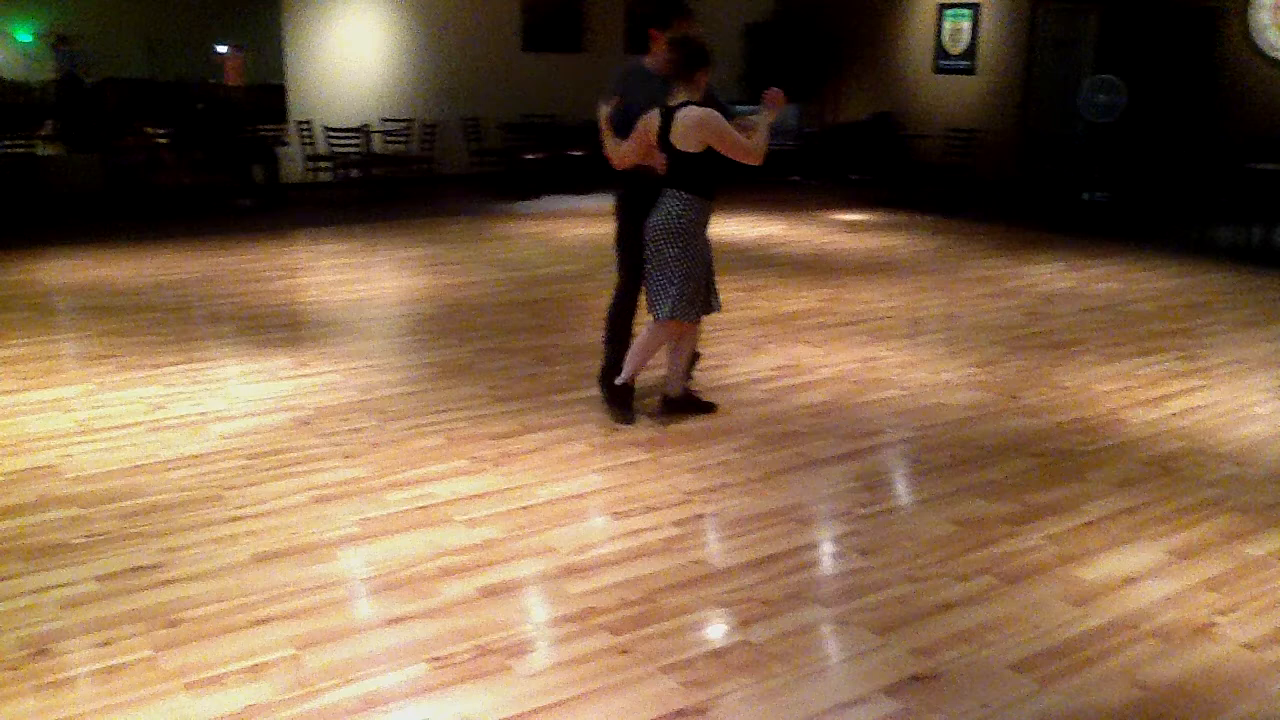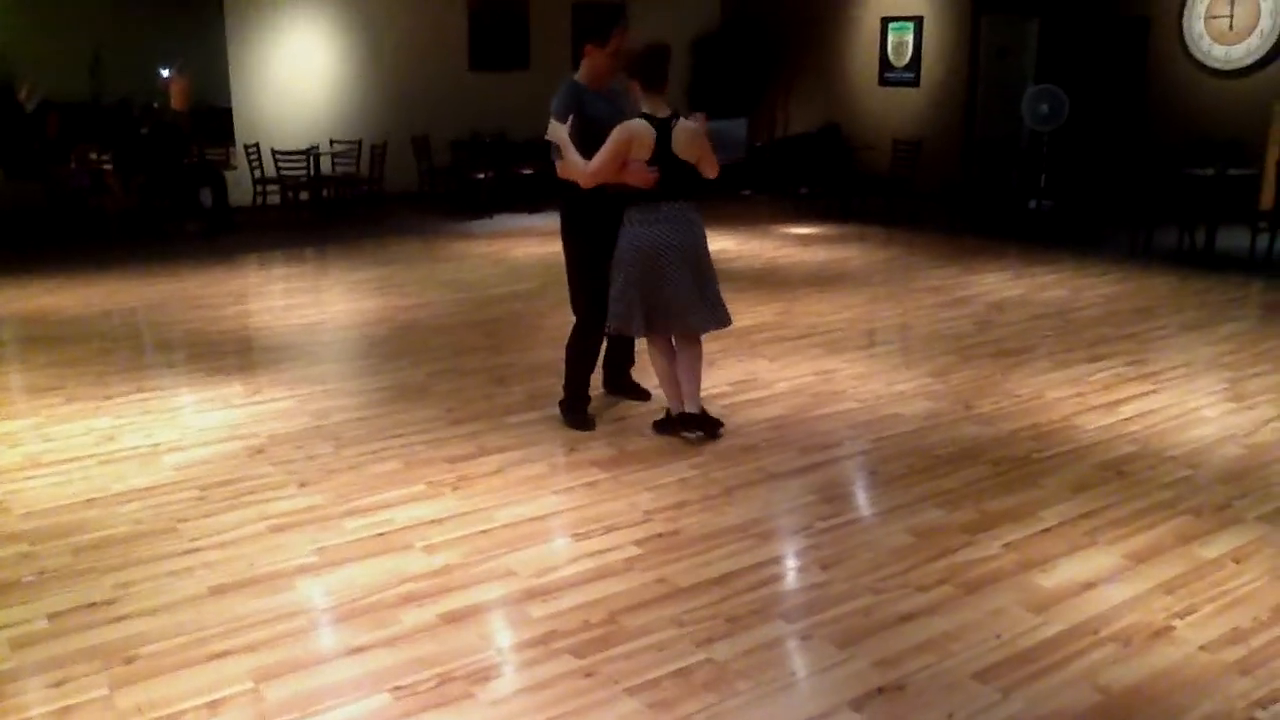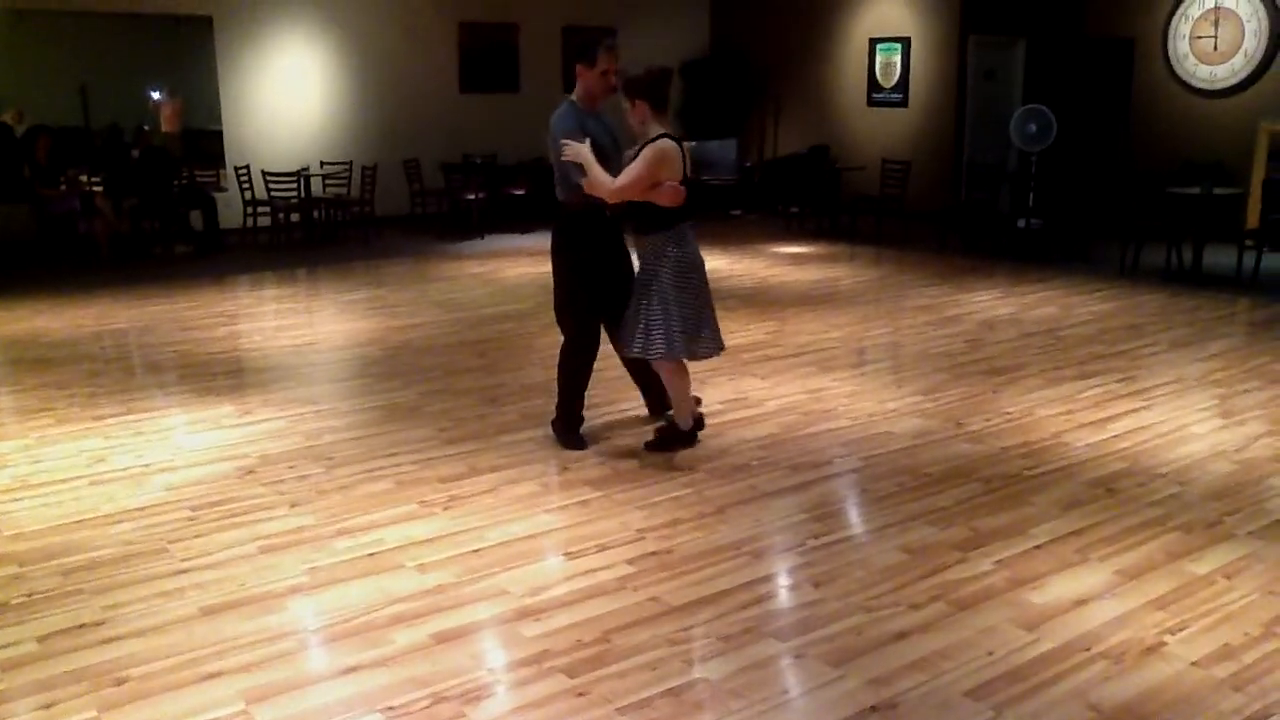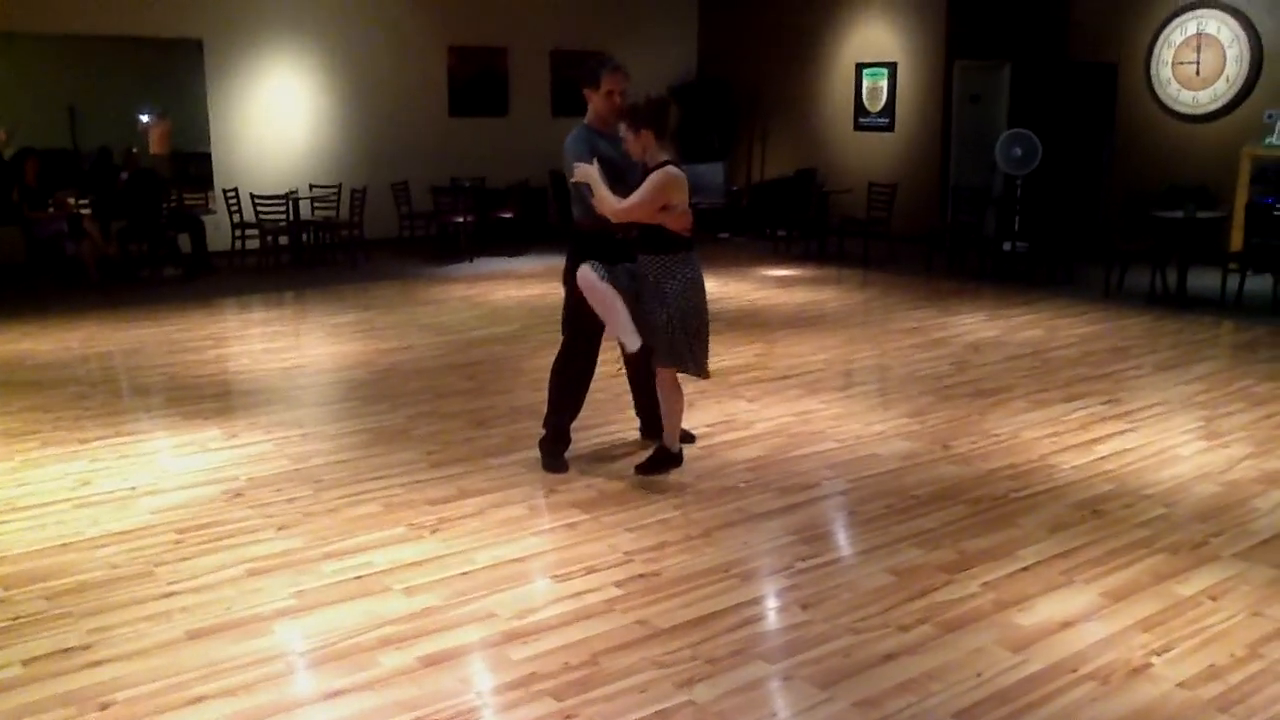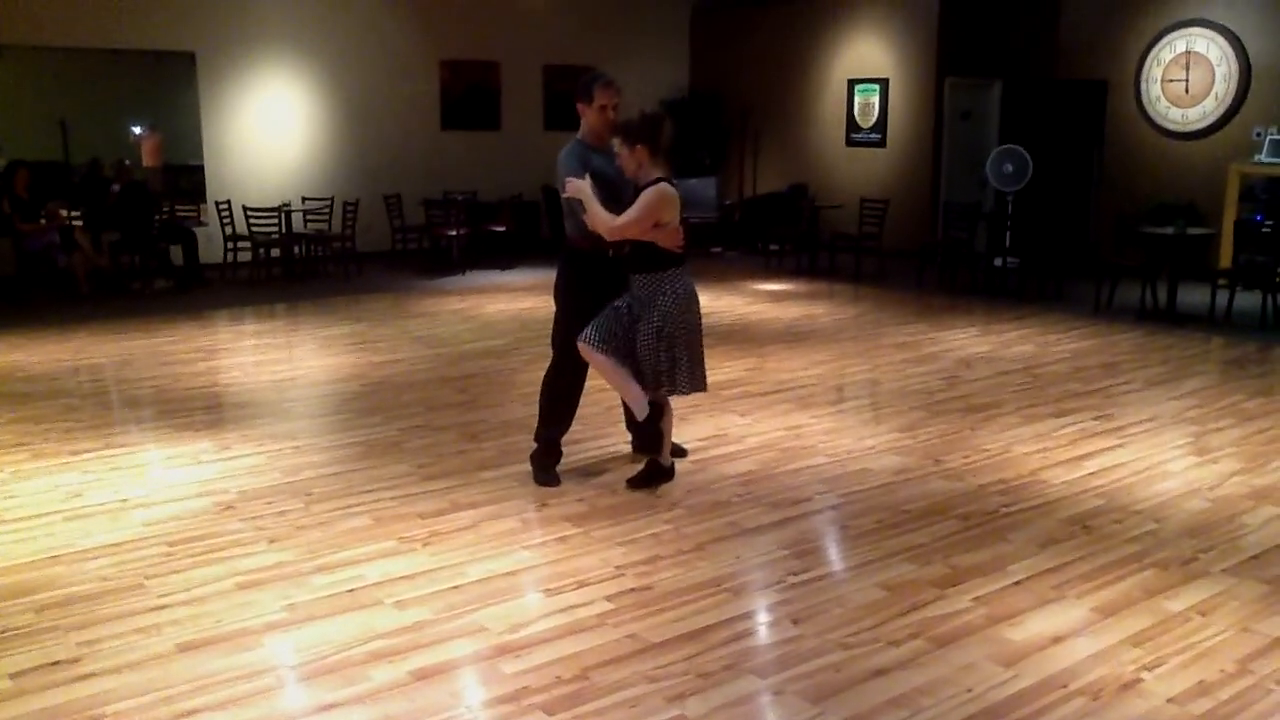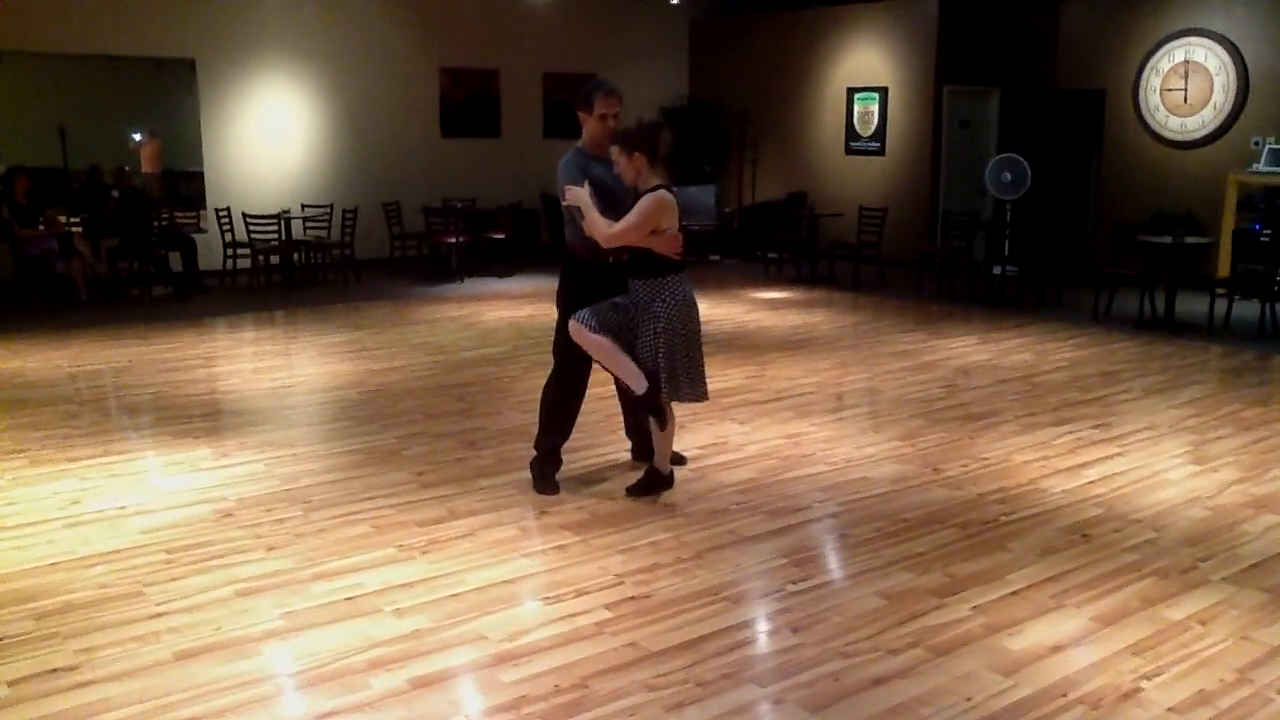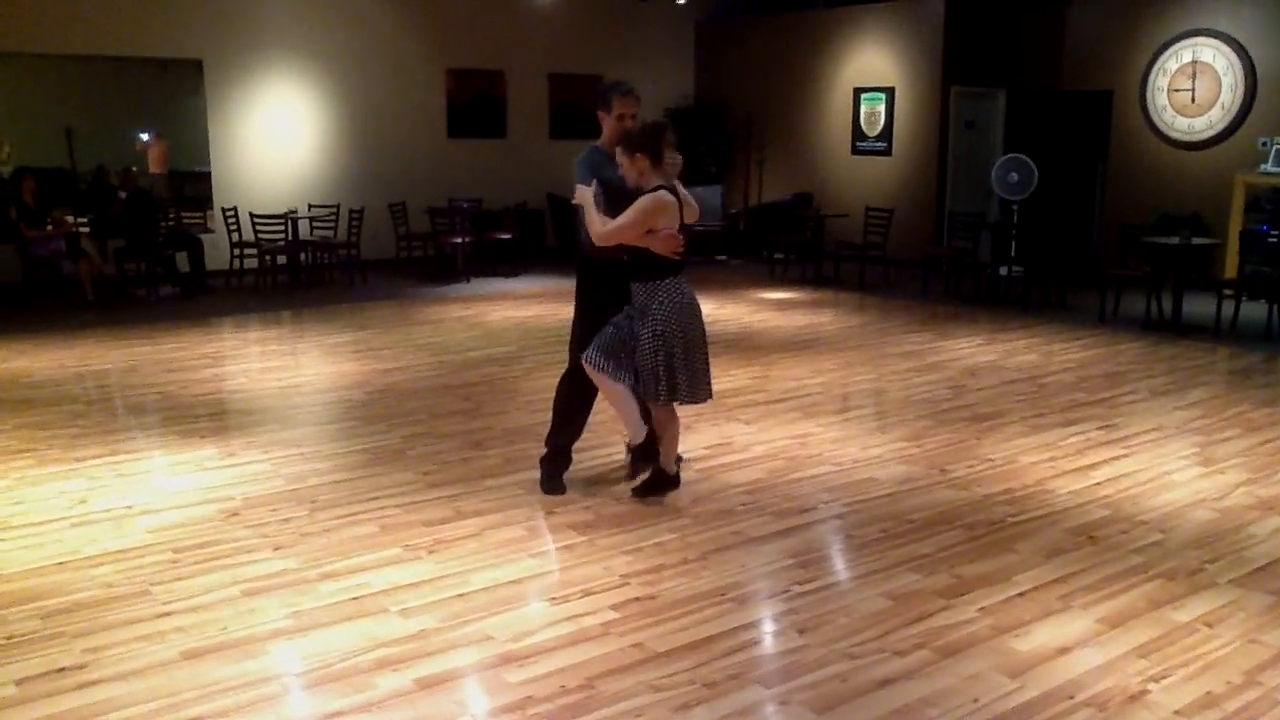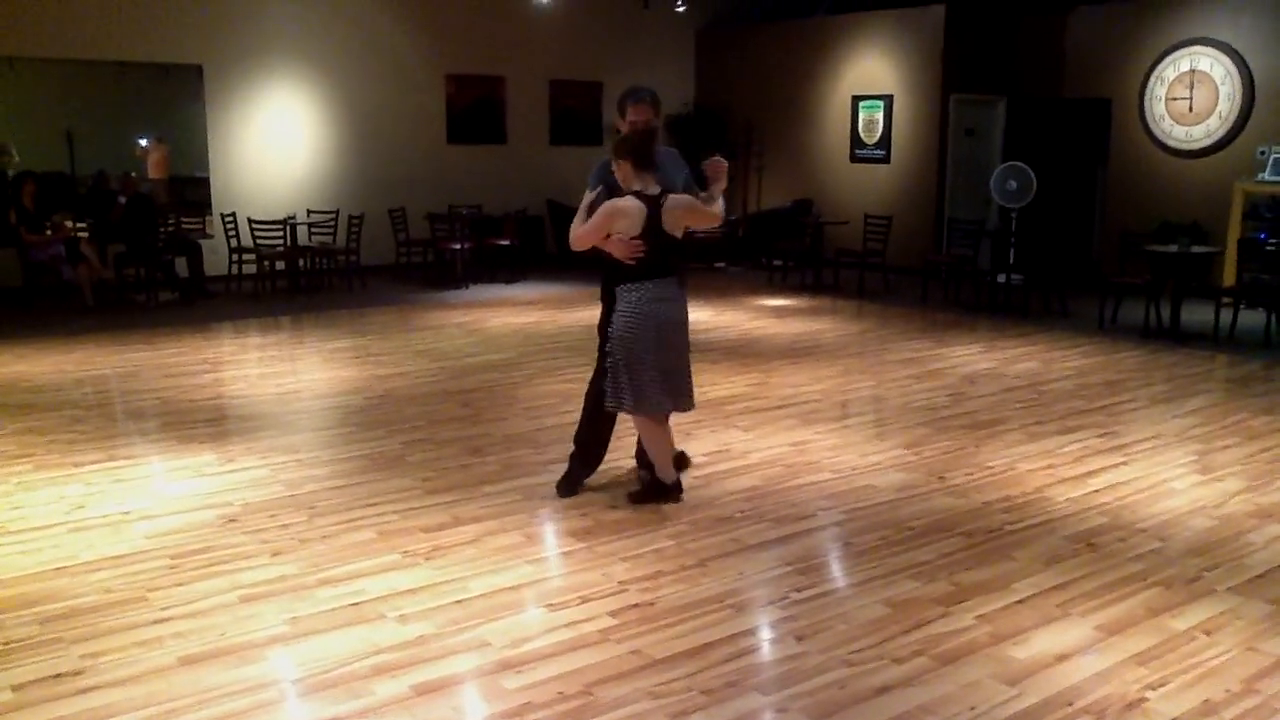
dt=0.5s
person 1, frame 1
right shoulder: (628, 79)
left elbow: (723, 121)
right elbow: (611, 143)
right wrist: (647, 156)
right hip: (638, 191)
right knee: (631, 285)
left ankle: (681, 363)
right ankle: (611, 376)
person 1, frame 2
left shoulder: (615, 94)
right shoulder: (570, 98)
right elbow: (567, 166)
right wrist: (624, 175)
left hip: (620, 207)
right hip: (586, 212)
right knee: (592, 309)
left ankle: (618, 375)
right ankle: (574, 400)
person 1, frame 3
left shoulder: (600, 115)
right shoulder: (566, 121)
right elbow: (589, 183)
right wrist: (653, 194)
left hip: (607, 228)
right hip: (577, 232)
left knee: (629, 318)
right knee: (582, 332)
left ankle: (657, 397)
right ankle: (567, 420)
person 1, frame 4
left shoulder: (623, 136)
right shoulder: (579, 144)
right wrist: (663, 219)
left hip: (627, 248)
right hip: (592, 251)
left knee: (642, 342)
right knee: (579, 348)
left ankle: (653, 423)
right ankle: (554, 440)
person 1, frame 5
left shoulder: (618, 152)
right shoulder: (573, 159)
left elbow: (629, 206)
right wrist: (653, 235)
left hip: (619, 266)
right hip: (583, 269)
right knee: (569, 362)
right ankle: (545, 453)
person 1, frame 6
right shoulder: (574, 167)
right wrist: (651, 242)
left hip: (621, 274)
right hip: (585, 276)
right knee: (570, 371)
left ankle: (645, 444)
right ankle: (545, 461)
person 1, frame 7
right shoulder: (589, 164)
right wrist: (649, 241)
right hip: (601, 274)
right knee: (585, 367)
left ankle: (649, 445)
right ankle: (554, 460)
person 1, frame 8
left shoulder: (673, 159)
right shoulder: (607, 170)
left elbow: (698, 209)
left wrist: (717, 184)
right wrist: (610, 245)
right knee: (612, 369)
left ankle: (651, 454)
right ankle: (581, 463)
person 2, frame 1
left shoulder: (653, 118)
right shoulder: (705, 117)
left elbow: (621, 159)
right elbow: (754, 155)
left wrist: (604, 122)
right wrist: (767, 117)
left hip: (667, 213)
right hip: (683, 219)
left knee: (688, 312)
right knee: (672, 314)
left ankle: (676, 392)
right ankle: (623, 381)
person 2, frame 2
left shoulder: (629, 131)
right shoulder: (690, 131)
left elbow: (587, 177)
right elbow: (711, 172)
left wrist: (562, 140)
left hip: (641, 233)
right hip: (683, 230)
left knee: (655, 330)
right knee: (688, 327)
left ankle: (676, 411)
right ankle: (693, 408)
person 2, frame 3
left shoulder: (660, 150)
right shoulder: (664, 147)
left elbow: (612, 191)
left wrist: (586, 157)
left hip: (668, 257)
right hip: (659, 255)
left knee: (665, 349)
right knee: (656, 345)
left ankle: (682, 427)
right ankle: (689, 414)
person 2, frame 4
left shoulder: (668, 176)
right shoulder: (654, 174)
left elbow: (619, 212)
right elbow: (630, 214)
left wrist: (594, 177)
right wrist: (599, 184)
left hip: (673, 278)
right hip: (647, 273)
left knee: (664, 368)
right knee: (586, 274)
left ankle: (671, 449)
right ankle: (636, 349)
person 2, frame 5
left shoulder: (660, 193)
right shoulder: (648, 190)
left elbow: (612, 230)
right elbow: (622, 231)
left wrist: (586, 194)
left hip: (665, 297)
right hip: (644, 294)
left knee: (656, 388)
right knee: (590, 344)
left ankle: (662, 463)
right ankle: (645, 411)
person 2, frame 6
left shoulder: (658, 200)
right shoulder: (651, 197)
left elbow: (609, 237)
left wrist: (584, 201)
left hip: (664, 302)
right hip: (644, 299)
left knee: (658, 393)
right knee: (580, 325)
left ankle: (661, 471)
right ankle: (644, 388)
person 2, frame 7
left shoulder: (654, 202)
right shoulder: (672, 196)
left elbow: (602, 235)
right elbow: (691, 213)
left wrist: (587, 201)
right wrist: (673, 177)
left hip: (664, 304)
right hip: (650, 302)
left knee: (660, 396)
right knee: (596, 360)
left ankle: (668, 472)
right ankle: (641, 436)
person 2, frame 8
left shoulder: (617, 208)
right shoulder: (679, 205)
left elbow: (577, 242)
right elbow: (716, 217)
left wrist: (585, 205)
right wrist: (717, 190)
left hip: (635, 308)
right hip: (670, 304)
left knee: (640, 401)
right knee: (649, 399)
left ankle: (666, 479)
right ankle: (669, 459)
